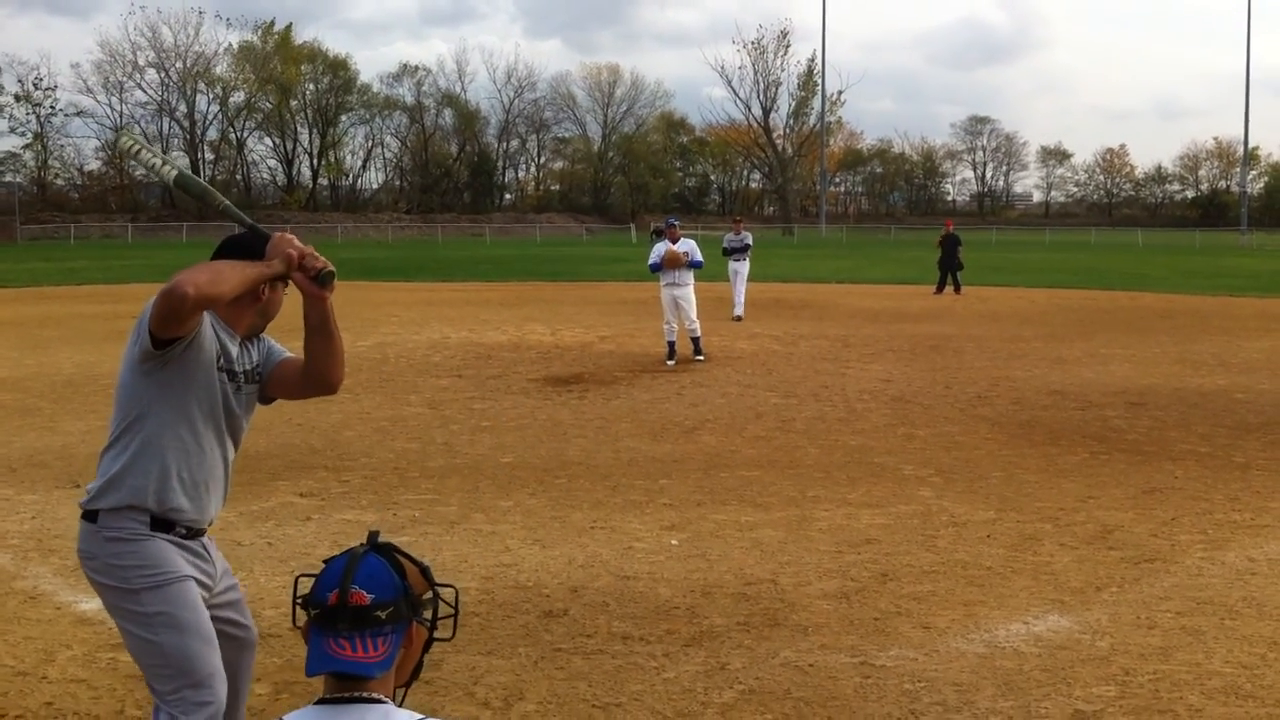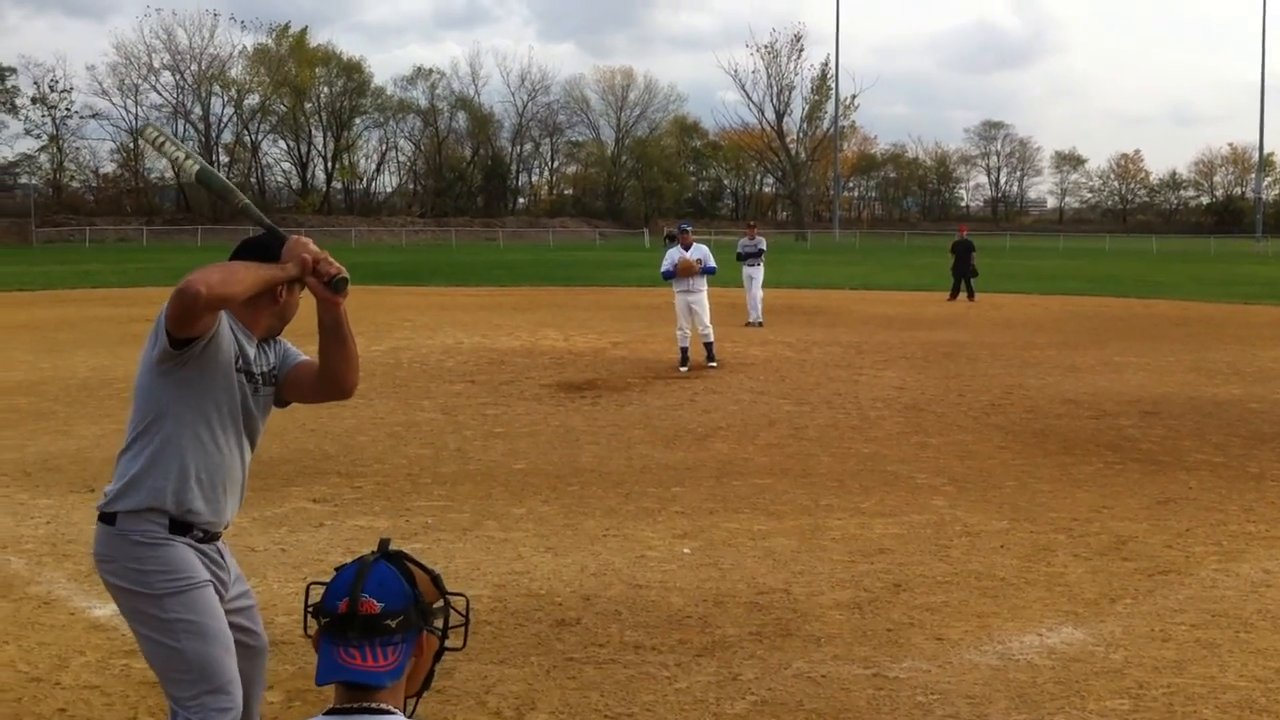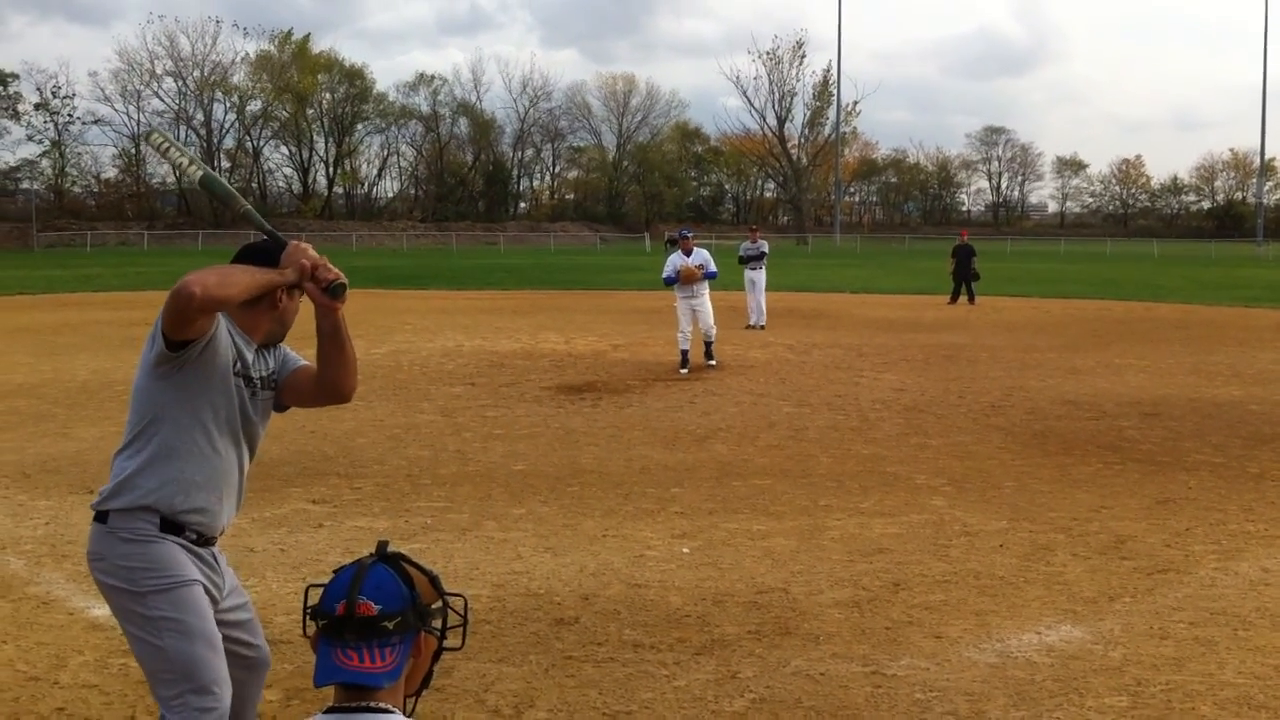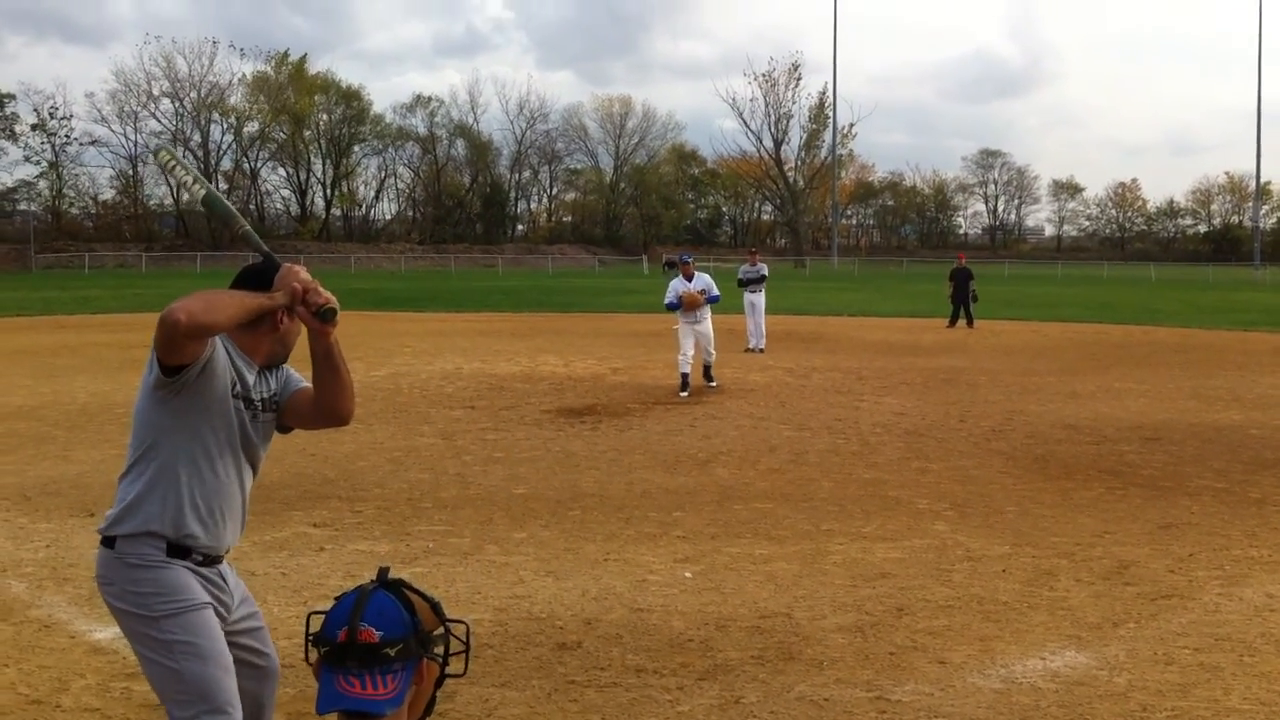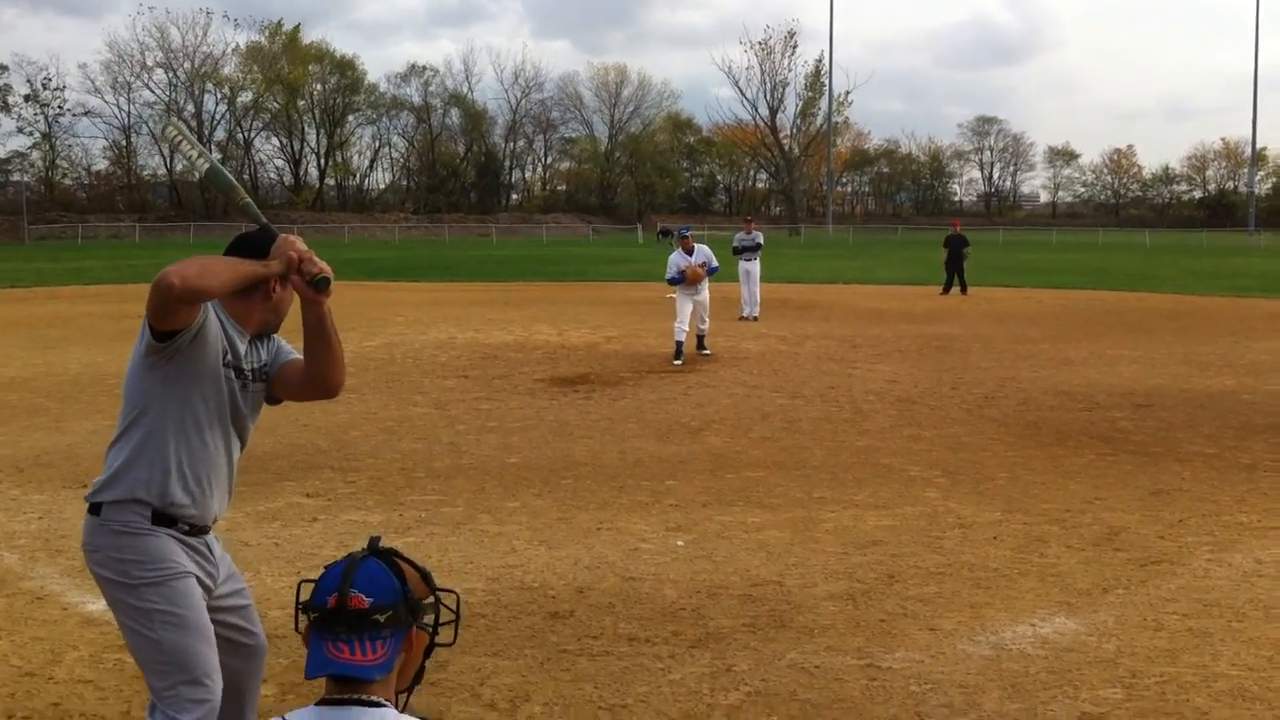
dt=0.2s
person 1, frame 1
left shoulder: (257, 350)
right shoulder: (181, 327)
left elbow: (323, 380)
right elbow: (184, 291)
left wrist: (318, 300)
right wrist: (272, 264)
left hip: (189, 539)
right hip: (132, 538)
left knee: (236, 644)
person 1, frame 2
left shoulder: (272, 352)
right shoulder: (199, 326)
left elbow: (338, 384)
right elbow: (195, 289)
left wrist: (331, 305)
right wrist: (286, 267)
left hip: (203, 542)
right hip: (148, 541)
left knee: (247, 653)
person 1, frame 3
left shoulder: (273, 359)
right shoulder: (200, 331)
left elbow: (337, 389)
right elbow: (191, 291)
left wrist: (329, 311)
right wrist: (284, 273)
left hip: (200, 547)
right hip: (142, 543)
left knee: (248, 662)
person 1, frame 4
left shoulder: (274, 379)
right shoulder: (199, 353)
left elbow: (336, 412)
right elbow: (179, 318)
left wrist: (323, 335)
right wrist: (276, 295)
left hip: (208, 566)
right hip: (152, 565)
left knee: (257, 674)
person 1, frame 5
left shoulder: (265, 349)
right shoulder: (191, 321)
left elbow: (326, 383)
right elbow: (173, 282)
left wrist: (316, 305)
right wrist: (271, 265)
left hip: (195, 537)
right hip: (137, 534)
left knee: (244, 652)
